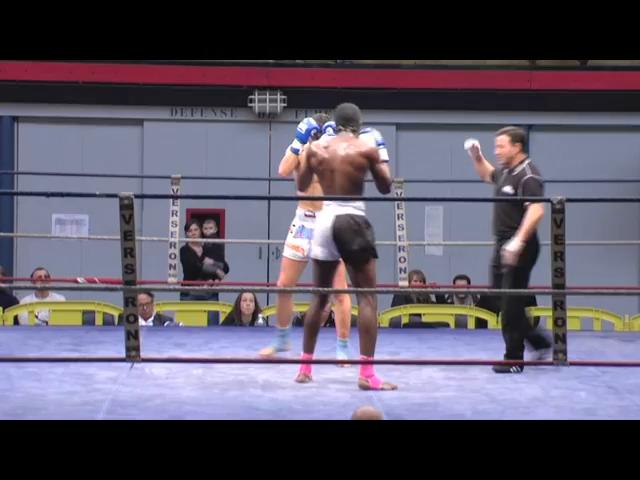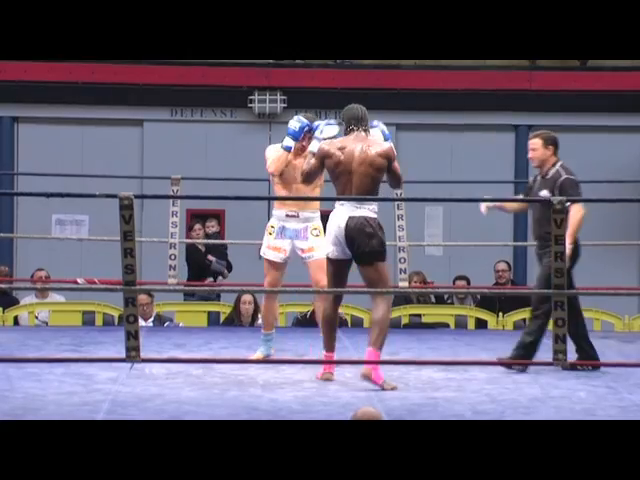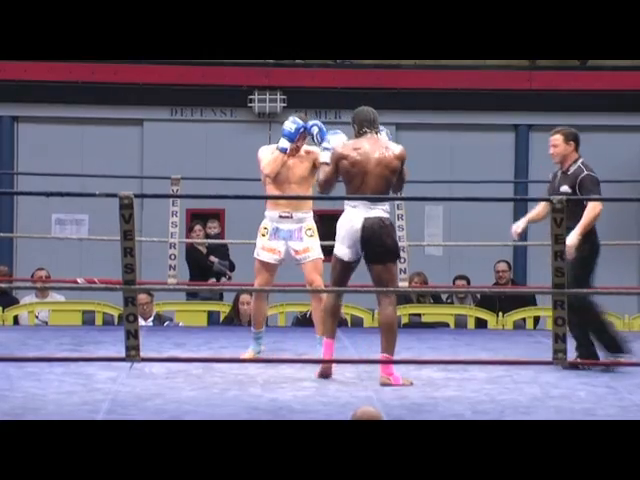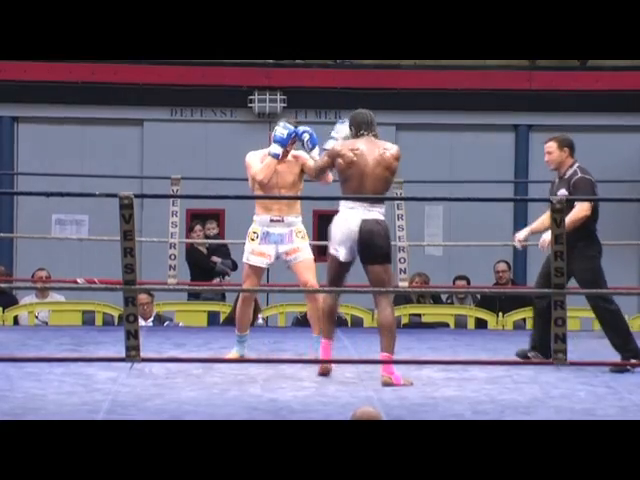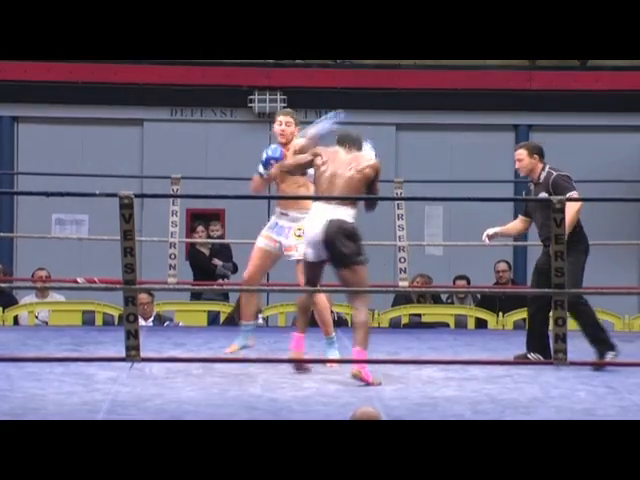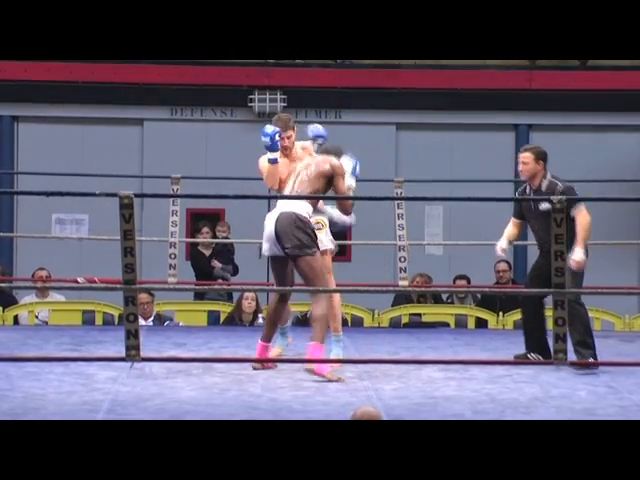
dt=0.3s
person 1, frame 1
left shoulder: (315, 148)
right shoulder: (368, 148)
left elbow: (301, 185)
right elbow: (386, 188)
right wrist: (380, 155)
left hip: (325, 219)
right hip: (353, 221)
left knee: (320, 297)
right knee: (367, 299)
left ankle: (305, 366)
right ankle: (367, 373)
person 1, frame 2
left shoulder: (329, 148)
right shoulder: (384, 148)
left elbow: (306, 178)
right elbow: (397, 184)
left wrist: (316, 143)
left hip: (338, 220)
right hip: (365, 222)
left knee: (334, 296)
right knee: (382, 297)
left ankle: (328, 365)
right ankle: (371, 364)
person 1, frame 3
left shoulder: (342, 151)
right shoulder: (397, 151)
left elbow: (323, 189)
left wrist: (325, 151)
left hip: (351, 221)
right hip: (380, 223)
left knee: (336, 289)
right knee: (387, 298)
left ankle: (327, 358)
right ankle: (387, 371)
person 1, frame 4
left shoulder: (341, 148)
right shoulder: (393, 152)
left elbow: (315, 173)
left hip: (346, 221)
right hip: (375, 224)
left knee: (332, 290)
right knee: (384, 299)
left ankle: (326, 358)
right ankle: (388, 370)
person 1, frame 5
left shoulder: (323, 154)
right shoulder: (369, 162)
left elbow: (284, 167)
right elbow: (371, 203)
left hip: (315, 222)
right hip: (341, 227)
left knee: (309, 288)
right knee: (360, 298)
left ankle: (298, 349)
right ankle: (359, 363)
person 1, frame 6
left shoulder: (303, 163)
right shoulder: (335, 164)
right elbow: (346, 210)
right wrist: (349, 180)
left hip: (274, 218)
right hip: (294, 219)
left knee: (283, 292)
right knee: (320, 292)
left ankle: (262, 355)
right ankle: (316, 358)
person 2, frame 1
right shoulder: (296, 150)
right elbow: (283, 171)
right wrist: (299, 142)
right hip: (301, 223)
left knee: (338, 288)
right knee: (284, 285)
left ankle: (343, 348)
right ankle: (281, 340)
person 2, frame 2
right shoulder: (275, 150)
right elbow: (272, 170)
right wrist: (289, 139)
left hip: (310, 224)
right hip: (280, 223)
left knee: (322, 285)
right knee: (270, 287)
right ankle: (266, 345)
person 2, frame 3
left shoulder: (312, 154)
right shoulder: (267, 151)
right elbow: (268, 172)
right wrist: (286, 143)
left hip: (303, 225)
right hip: (273, 224)
left knee: (316, 286)
right knee: (260, 288)
right ankle: (257, 343)
person 2, frame 4
left shoulder: (299, 159)
right shoulder: (254, 157)
left elbow: (326, 179)
right elbow: (261, 178)
left wrist: (314, 150)
right wrist: (277, 148)
left hip: (292, 229)
right hip: (263, 229)
left knee: (311, 285)
right knee: (248, 292)
left ankle: (320, 346)
right ankle: (240, 345)
person 2, frame 5
left shoulder: (300, 149)
right shoulder: (271, 154)
left elbow: (303, 145)
right elbow: (255, 190)
left wrist: (316, 132)
right wrist: (264, 167)
left hip: (302, 222)
right hip: (278, 220)
right knee: (249, 279)
left ankle: (331, 344)
right ankle: (246, 336)
person 2, frame 6
left shoulder: (307, 149)
right shoulder: (267, 160)
right elbow: (272, 187)
left wrist: (321, 144)
right wrist: (272, 154)
left hip: (314, 218)
left knee: (325, 281)
left ankle: (337, 345)
right ankle: (283, 336)
person 3, frame 1
left shoulder: (528, 176)
right shoulder: (507, 171)
left elbow: (536, 211)
right elbow: (489, 173)
left wrist: (519, 240)
right wrist: (476, 154)
left hip: (517, 249)
right hip: (504, 247)
left knee: (511, 303)
right knee: (505, 299)
left ankle: (513, 360)
right ankle: (539, 342)
person 3, frame 2
left shoulder: (564, 178)
right shoulder: (538, 180)
left elbow: (577, 211)
right elbow: (521, 204)
left wrist: (567, 243)
right wrist: (496, 204)
right hip: (546, 251)
left knee: (541, 303)
right knee: (567, 306)
left ankle: (521, 357)
right ankle: (588, 356)
person 3, frame 3
left shoulder: (584, 175)
right shoulder: (558, 176)
left elbow: (595, 207)
right elbow: (546, 206)
left wrist: (576, 234)
right wrist: (525, 221)
left hip: (581, 246)
right hip: (566, 247)
left knee: (576, 297)
right knee: (570, 298)
left ankle: (615, 350)
right ankle: (587, 353)
person 3, frame 4
left shoulder: (581, 178)
right shoulder: (558, 182)
left elbow: (583, 211)
left wrist: (553, 233)
right wrist: (528, 231)
left hip: (583, 249)
right hip: (562, 249)
left knee: (600, 301)
right knee: (541, 297)
right ankle: (541, 350)
person 3, frame 5
left shoulder: (556, 179)
right shoulder: (530, 190)
left elbow: (575, 203)
right elbow: (522, 223)
left wrist: (563, 235)
right wrist: (499, 230)
left hip: (572, 248)
right hip: (550, 250)
left knee: (571, 297)
right knee: (538, 299)
left ankle: (605, 348)
right ankle: (539, 351)
person 3, frame 6
left shoulder: (560, 189)
right shoulder: (523, 194)
left elbow: (583, 216)
right elbow: (516, 224)
left wrist: (579, 249)
right wrist: (504, 241)
left hip: (569, 255)
right hip: (547, 254)
left knee: (570, 298)
right knee: (529, 299)
left ankle: (587, 354)
right ankle: (538, 351)
